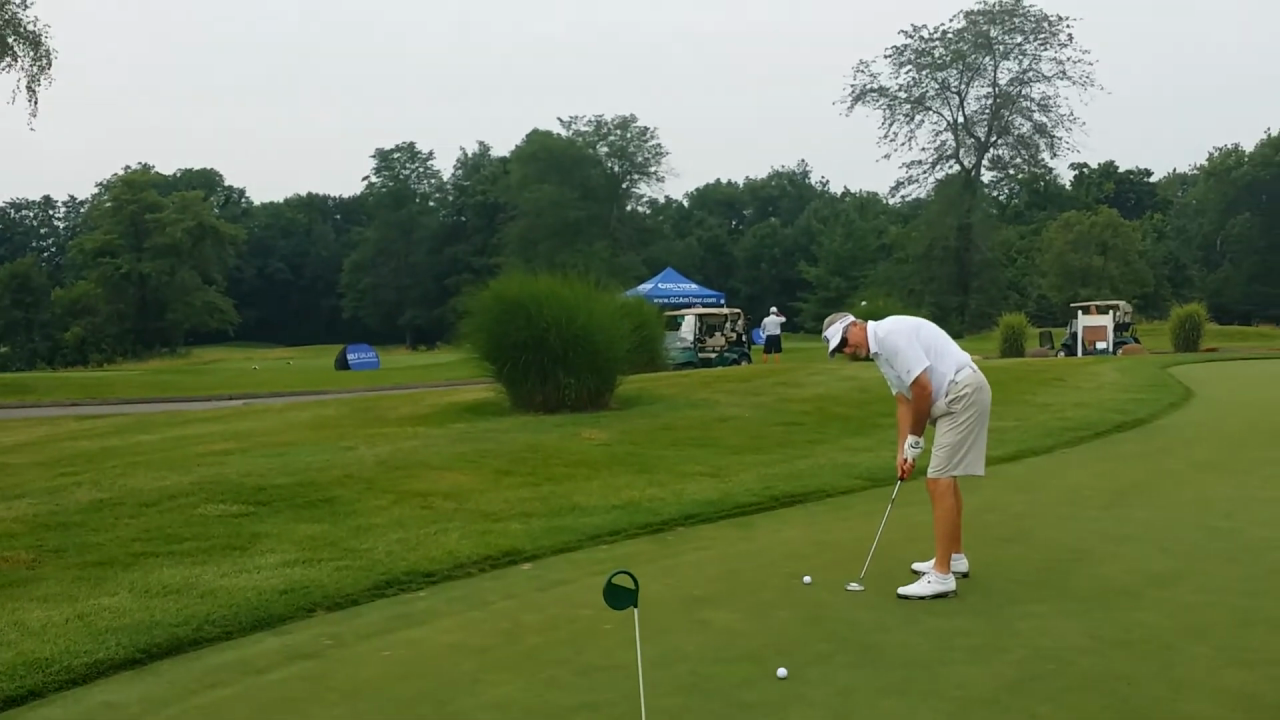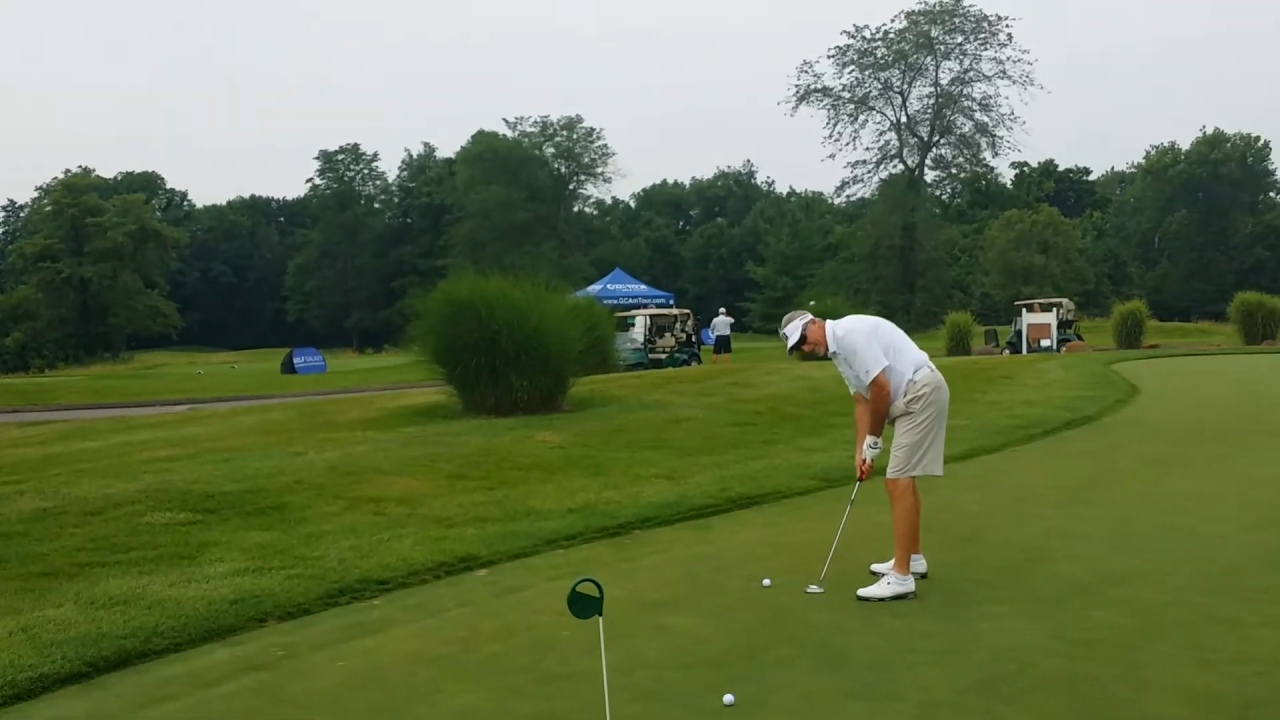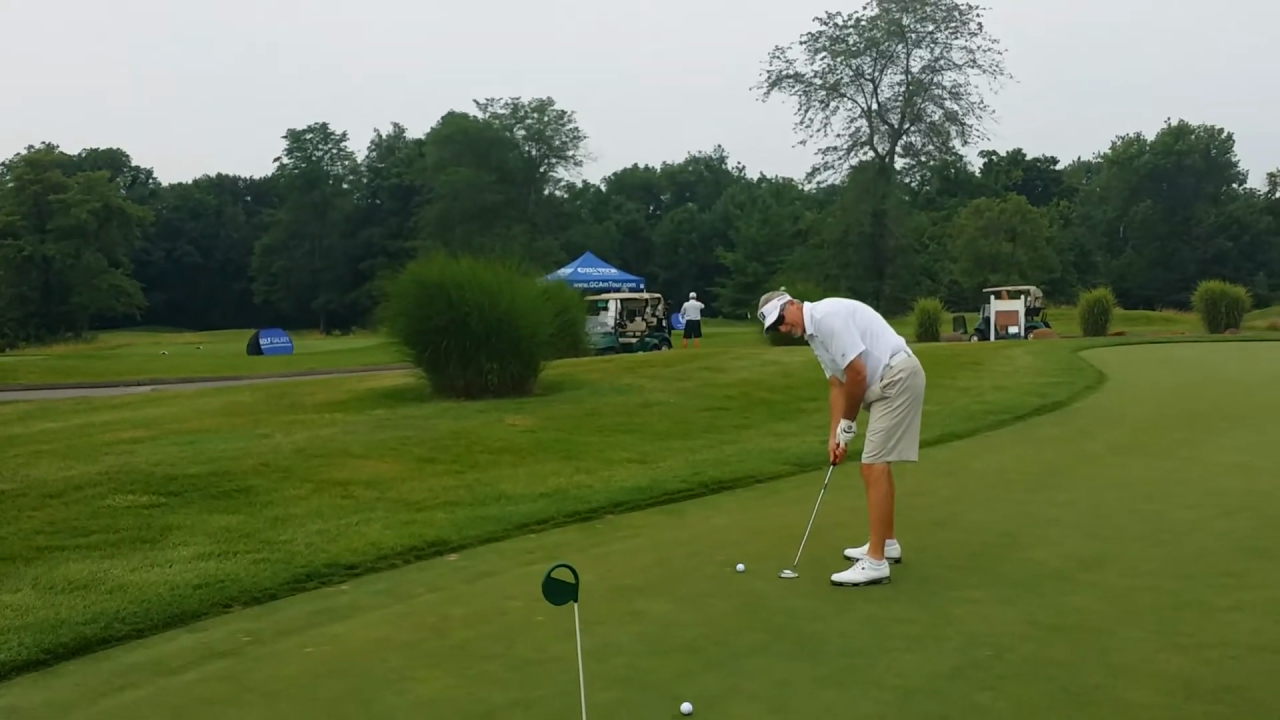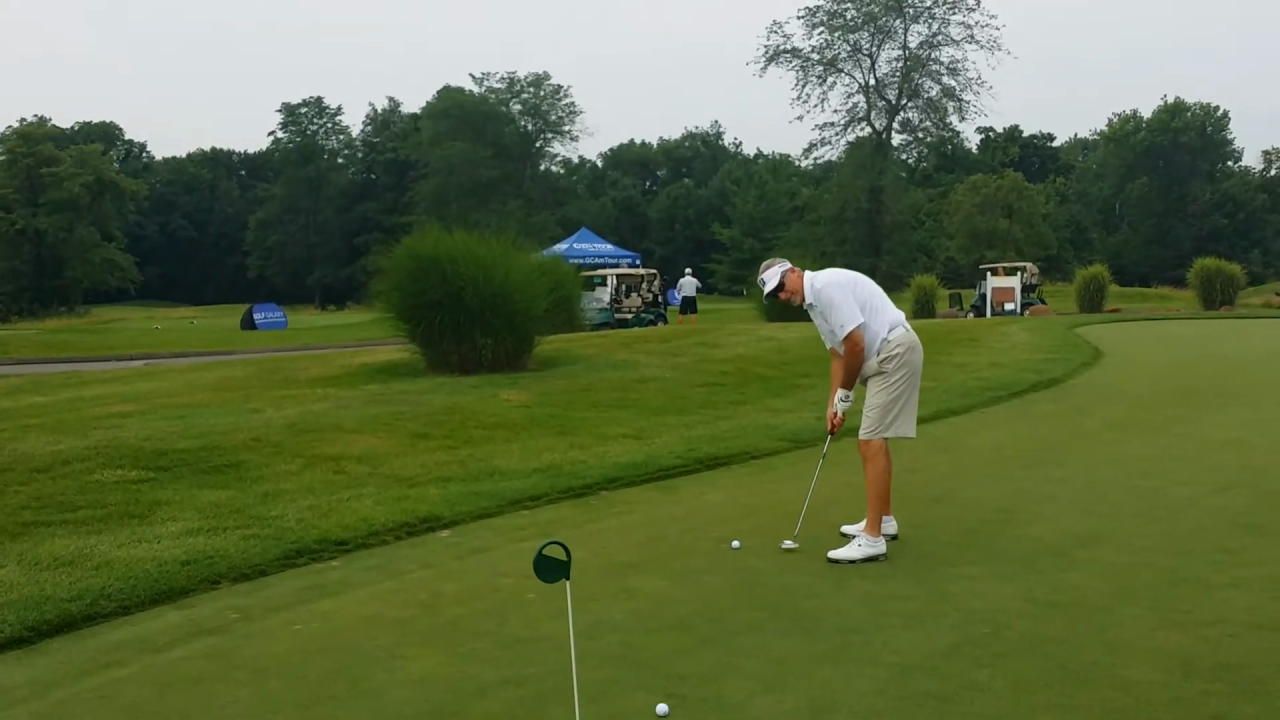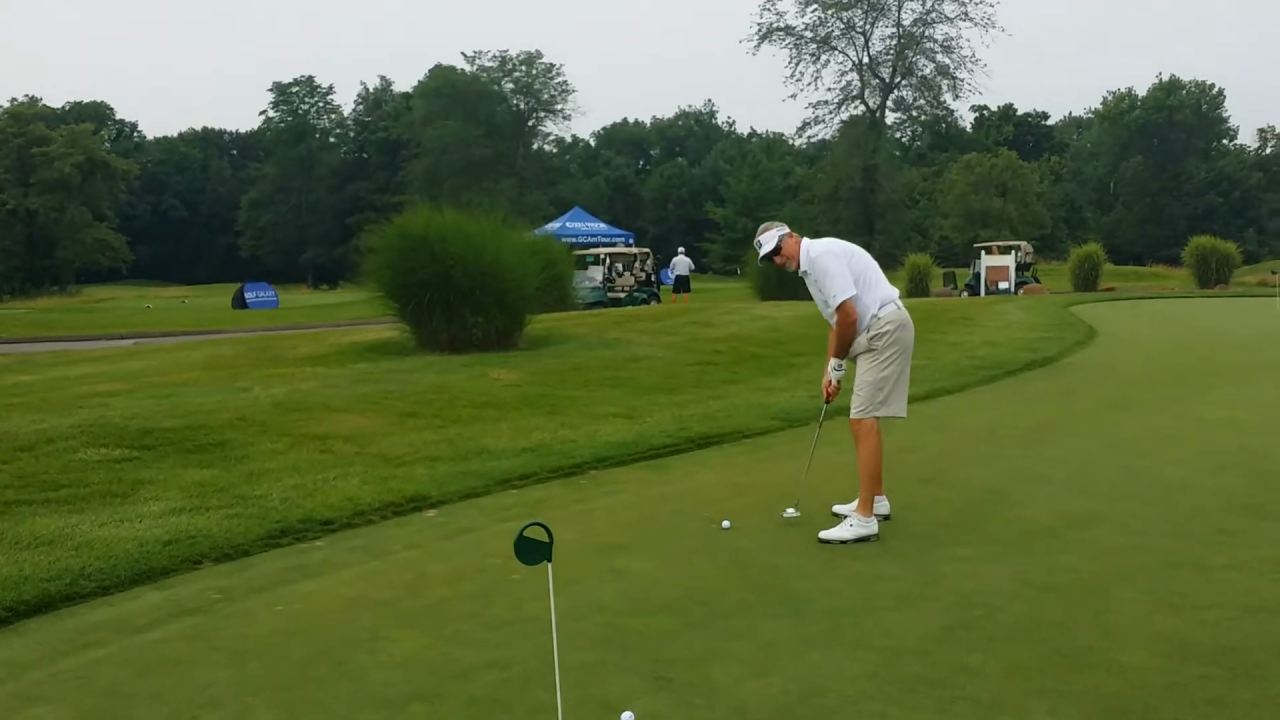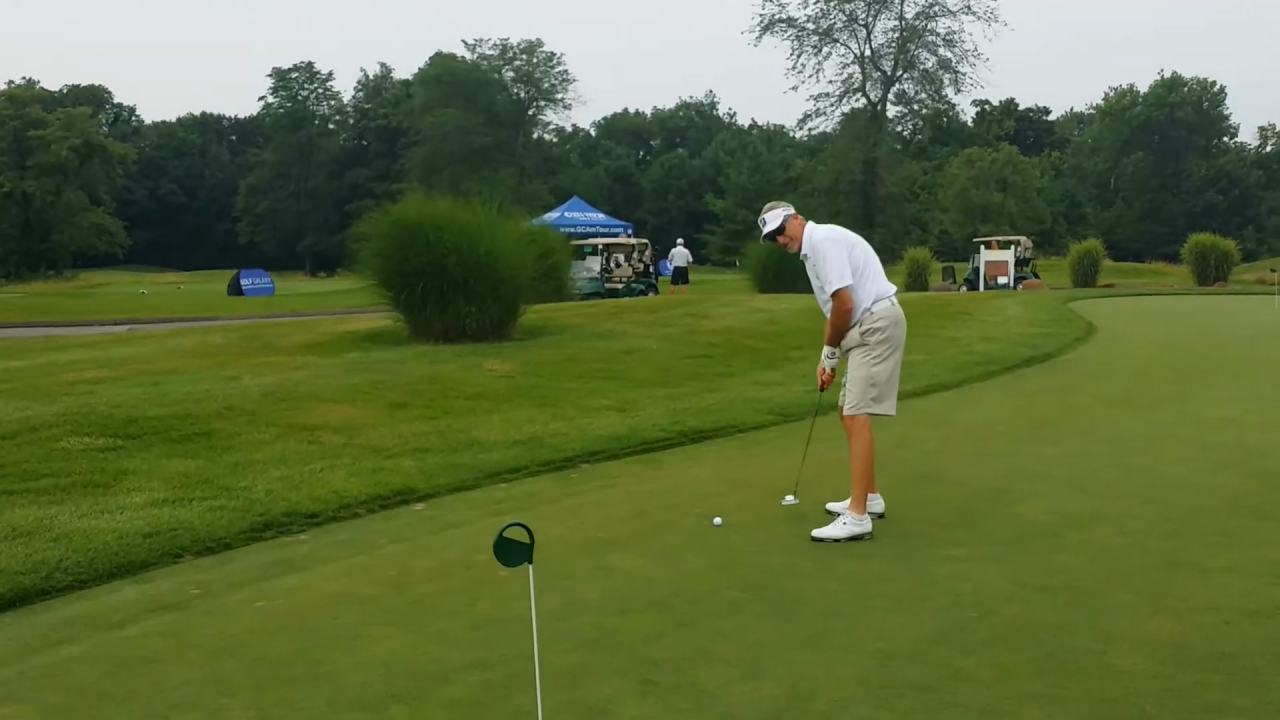
dt=0.2s
person 1, frame 1
left shoulder: (890, 334)
right shoulder: (880, 350)
left elbow: (923, 389)
right elbow: (905, 400)
left wrist: (915, 440)
right wrist: (902, 450)
left hip: (963, 393)
right hip: (955, 397)
left knee: (938, 481)
right knee: (945, 478)
left ankle: (941, 576)
right ankle: (954, 557)
person 1, frame 2
left shoulder: (850, 333)
right shoulder: (839, 350)
left elbow: (882, 390)
right elbow: (862, 401)
left wrist: (873, 441)
right wrist: (861, 451)
left hip: (921, 392)
right hip: (913, 397)
left knee: (898, 482)
right knee: (904, 478)
left ankle: (901, 577)
right ankle: (912, 558)
person 1, frame 3
left shoulder: (828, 316)
right shoulder: (815, 333)
left elbow: (857, 374)
right elbow: (837, 384)
left wrist: (847, 425)
right wrist: (835, 434)
left hip: (897, 377)
right hip: (888, 382)
left knee: (873, 467)
right knee: (879, 463)
left ankle: (875, 561)
right ankle: (886, 543)
person 1, frame 4
left shoulder: (828, 286)
right shoulder: (814, 302)
left elbow: (855, 345)
right elbow: (838, 354)
left wrist: (844, 395)
right wrist: (833, 404)
left hip: (895, 352)
right hip: (886, 356)
left knee: (870, 443)
right knee: (875, 439)
left ankle: (872, 539)
right ankle: (884, 520)
person 1, frame 5
left shoulder: (823, 254)
right shoulder: (810, 268)
left elbow: (848, 315)
right elbow: (837, 321)
left wrist: (837, 362)
right wrist: (829, 371)
left hip: (885, 330)
right hip: (877, 333)
left knee: (863, 422)
right knee: (866, 418)
left ankle: (864, 518)
right ankle: (875, 499)
person 1, frame 6
left shoulder: (824, 240)
right shoulder: (812, 251)
left elbow: (844, 303)
right elbow: (835, 308)
left wrist: (830, 350)
right wrist: (826, 358)
left hip: (877, 326)
right hip: (868, 328)
left knee: (856, 418)
right knee: (851, 414)
left ankle: (857, 516)
right ankle: (870, 497)
